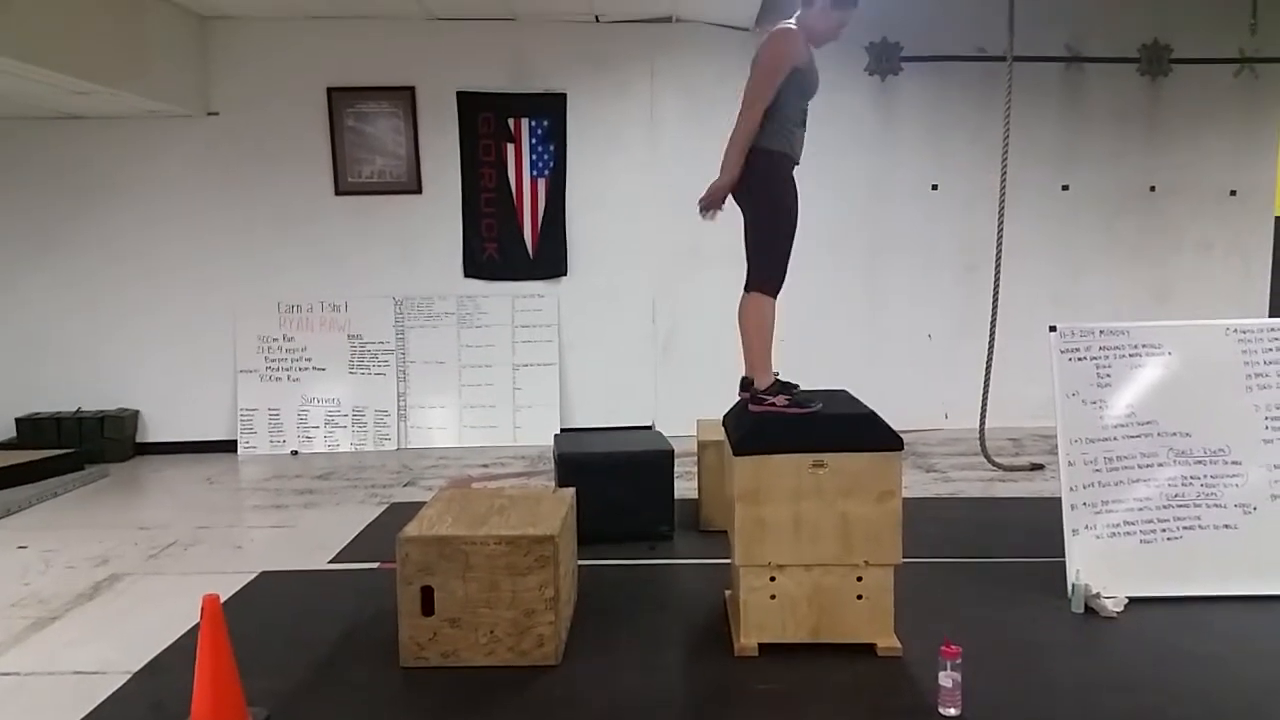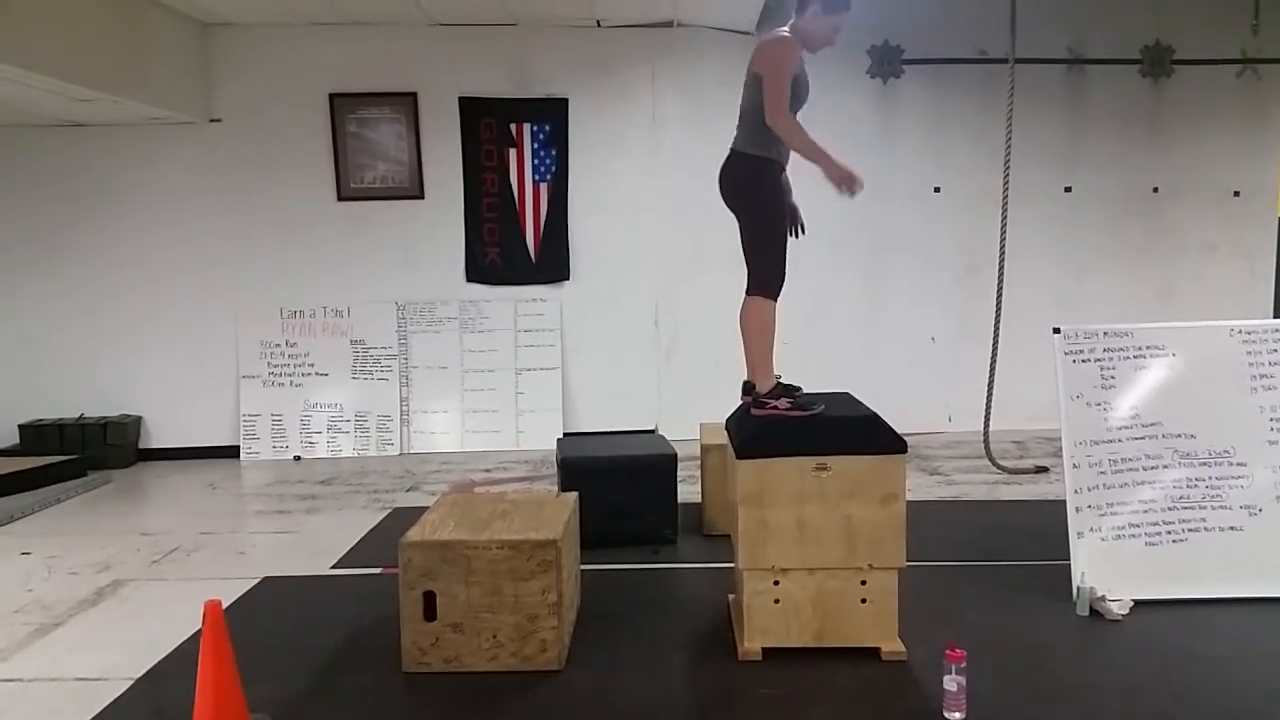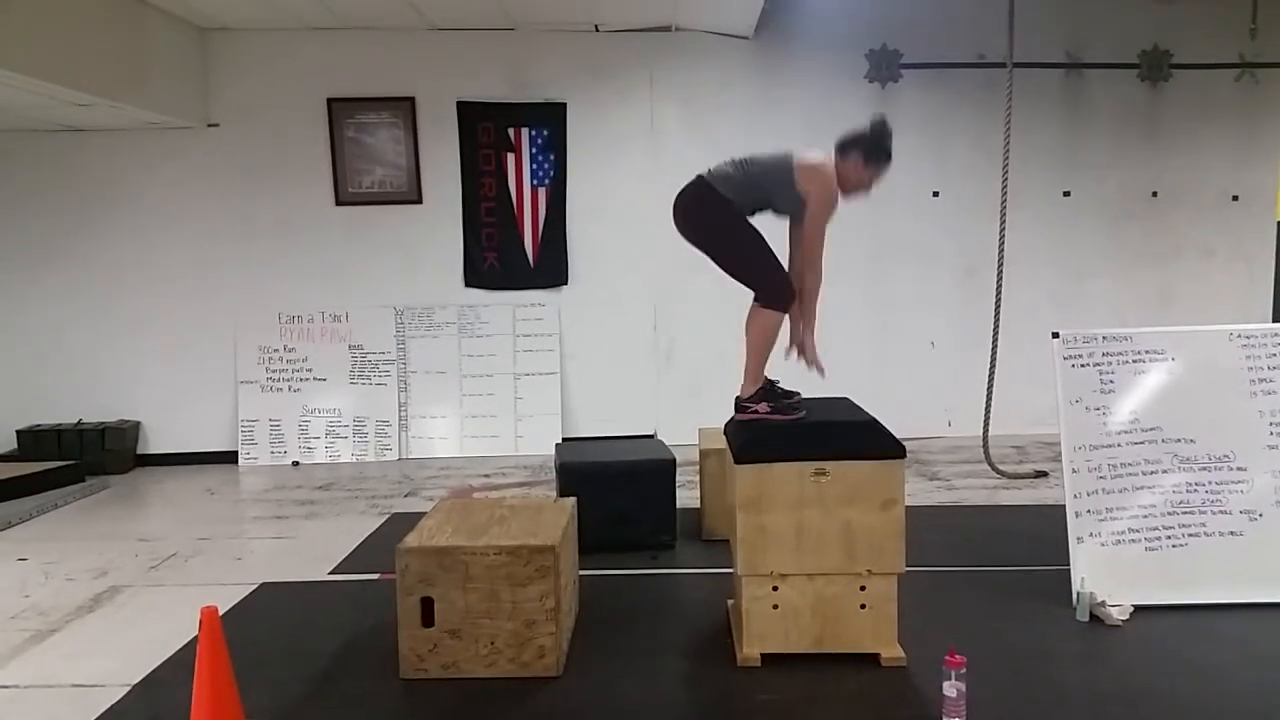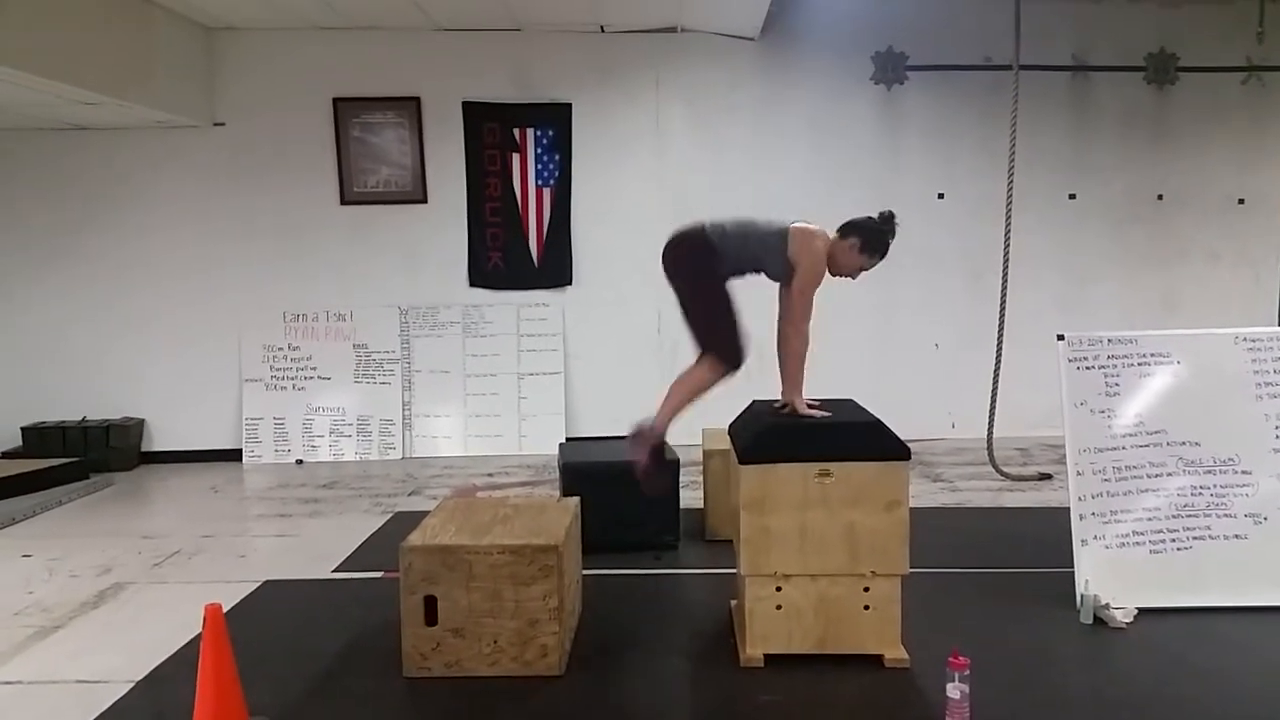
dt=0.5s
person 1, frame 1
left shoulder: (795, 44)
right shoulder: (788, 39)
left elbow: (760, 110)
right elbow: (751, 109)
left wrist: (730, 179)
right wrist: (728, 176)
left hip: (768, 170)
right hip: (765, 169)
left knee: (764, 279)
right knee: (765, 279)
left ankle: (756, 379)
right ankle: (762, 388)
person 1, frame 2
left shoulder: (786, 51)
right shoulder: (781, 46)
right elbow: (777, 118)
left wrist: (786, 195)
right wrist: (829, 164)
left hip: (756, 174)
right hip: (753, 174)
left knee: (763, 282)
right knee: (767, 281)
left ankle: (758, 382)
right ankle: (765, 391)
person 1, frame 3
left shoulder: (815, 173)
right shoulder: (824, 183)
left elbow: (799, 259)
right elbow: (810, 267)
left wrist: (798, 329)
right wrist: (806, 335)
left hip: (702, 203)
right hip: (706, 206)
left knee: (770, 288)
right knee: (775, 291)
left ankle: (755, 386)
right ankle: (750, 400)
person 1, frame 4
left shoulder: (808, 249)
right shoulder: (814, 250)
left elbow: (787, 324)
right elbow: (796, 329)
left wrist: (790, 392)
right wrist: (796, 396)
left hip: (693, 253)
right hip: (694, 255)
left knee: (721, 354)
right knee: (724, 355)
left ankle: (655, 430)
right ankle: (652, 433)
